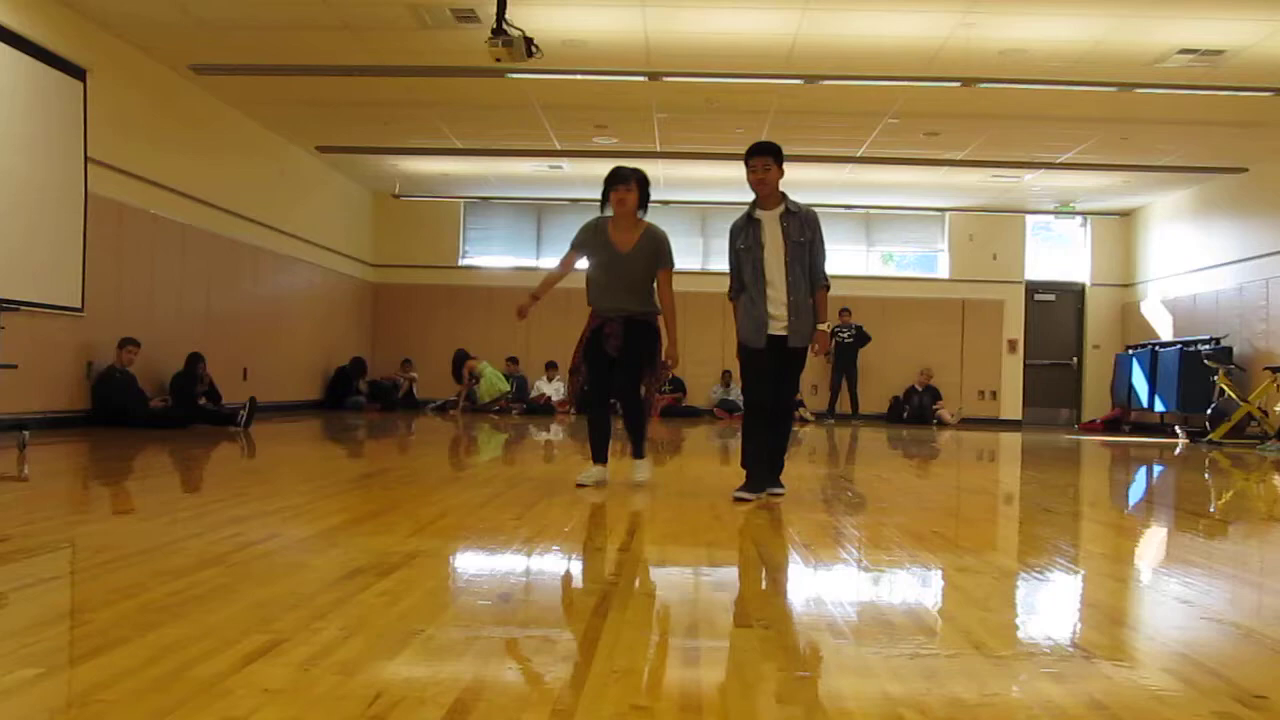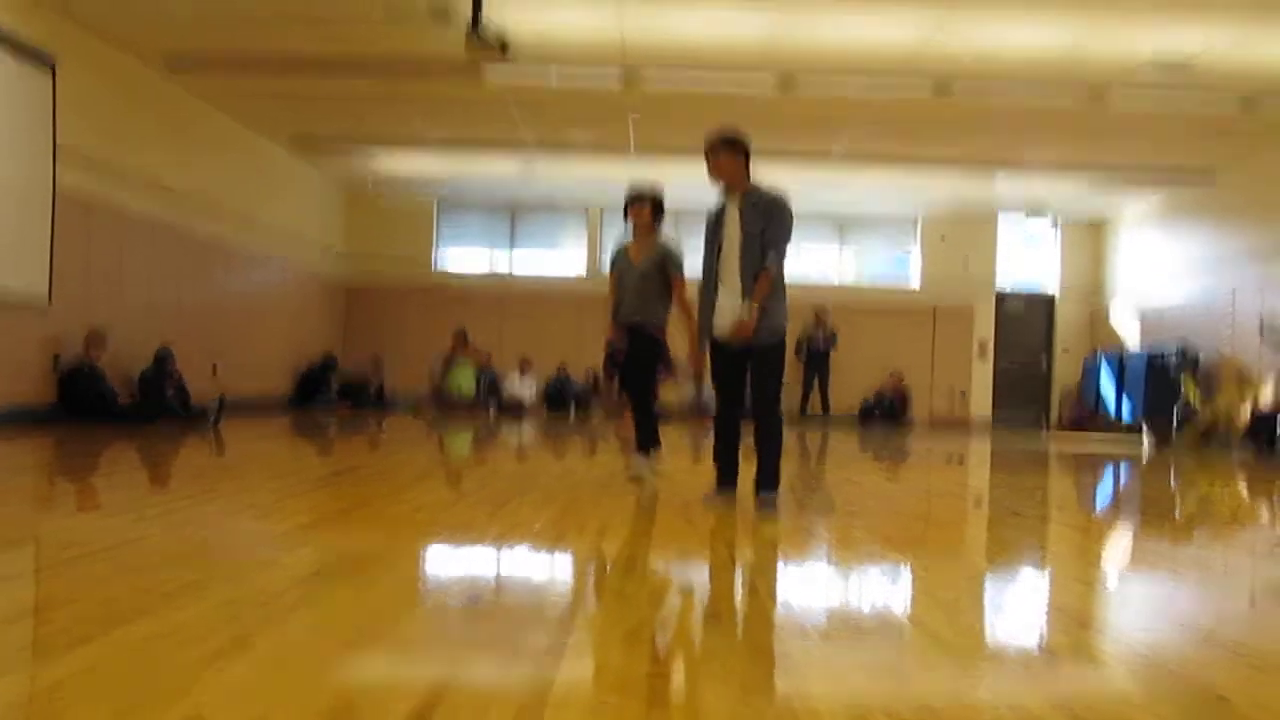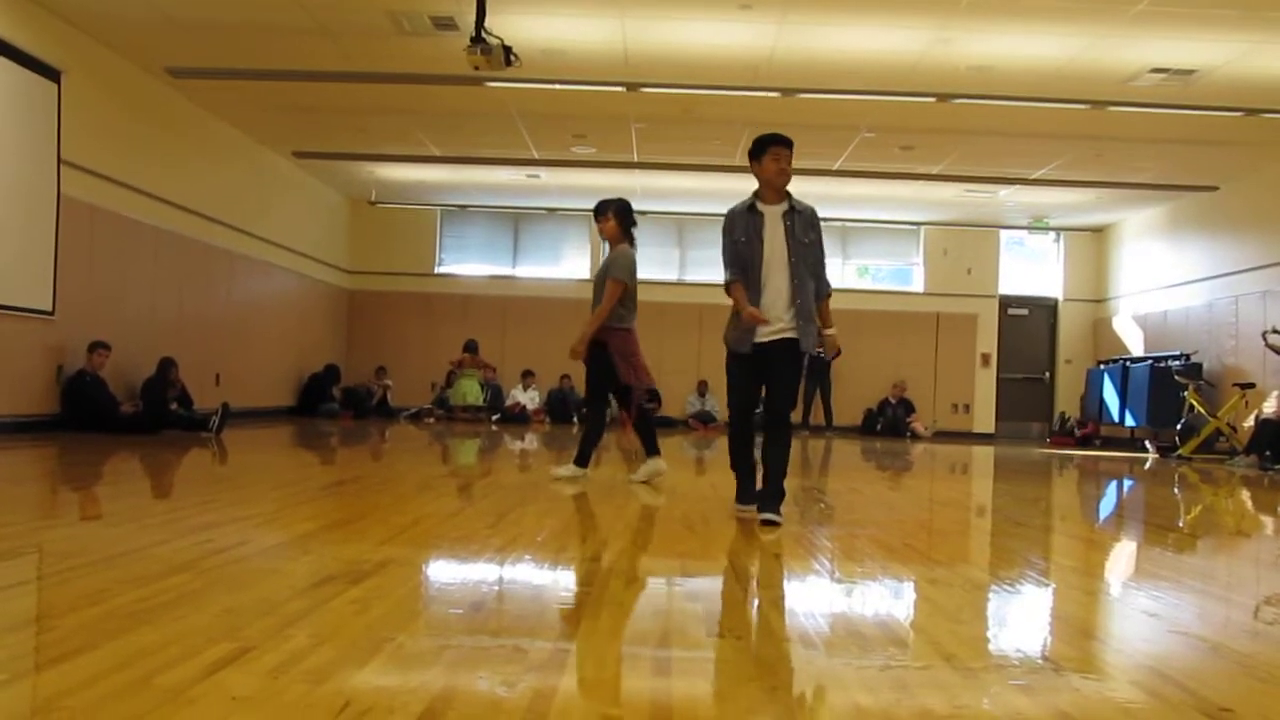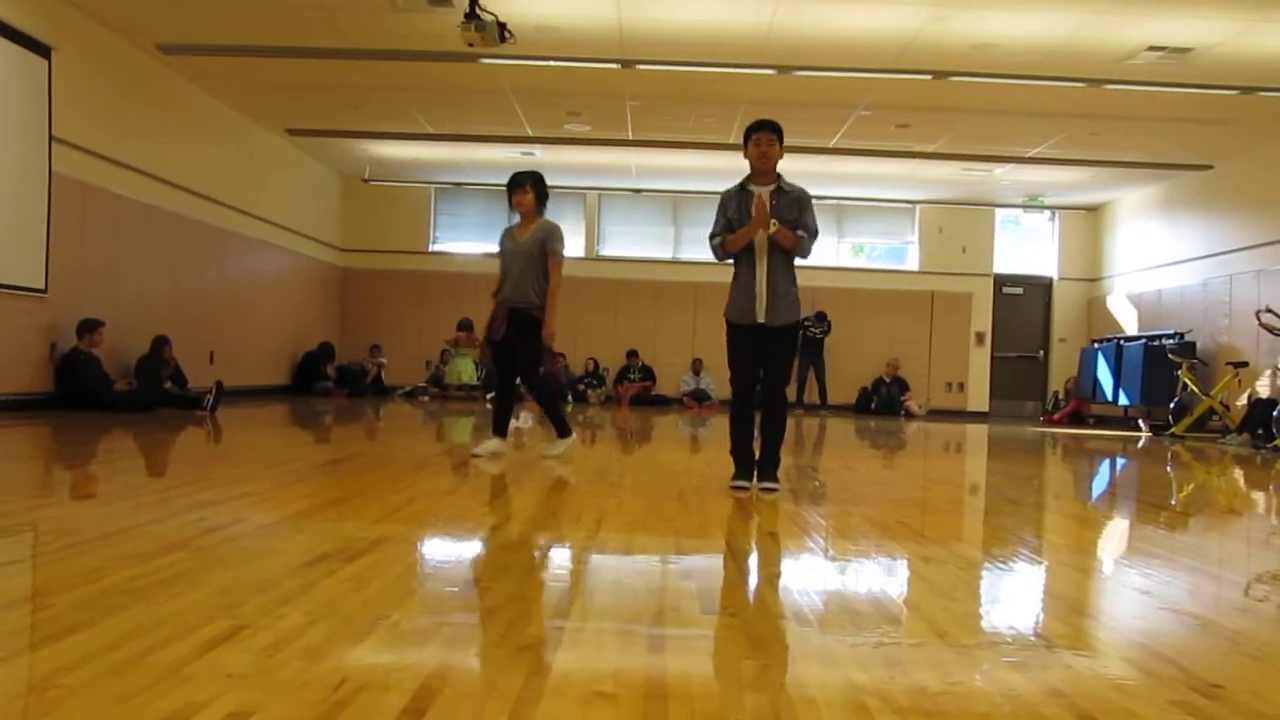
dt=1s
person 1, frame 1
left shoulder: (805, 219)
right shoulder: (740, 228)
left elbow: (818, 277)
right elbow: (736, 286)
left wrist: (822, 325)
right wrist: (738, 330)
left hip: (794, 330)
right hip: (755, 331)
left knee: (784, 404)
right knee: (756, 403)
left ankle: (773, 473)
right ankle: (754, 477)
person 1, frame 2
left shoulder: (771, 206)
right shoulder: (717, 218)
left elbow: (773, 263)
left wrist: (749, 312)
right wrist: (704, 327)
left hip: (764, 325)
right hip: (723, 327)
left knee: (766, 404)
right knee: (727, 405)
left ankle: (767, 485)
right ankle: (726, 478)
person 1, frame 3
left shoulder: (806, 217)
right shoulder: (737, 218)
left elbow: (819, 278)
right elbow: (734, 272)
left wrist: (828, 327)
right wrist: (745, 307)
left hip: (790, 335)
right hip: (747, 334)
left knee: (779, 417)
right knee: (740, 414)
left ankle: (771, 499)
right ankle: (746, 487)
person 1, frame 4
left shoulder: (796, 197)
right shoulder: (732, 197)
left elbow: (805, 244)
right elbow: (719, 247)
left wrist: (770, 225)
right wrist: (752, 227)
left hip: (783, 312)
right hip: (742, 312)
left knee: (775, 391)
right knee: (743, 390)
left ankle: (768, 468)
right ankle: (742, 466)
person 2, frame 1
left shoulder: (656, 238)
right shoulder: (594, 230)
left elbow: (666, 293)
right elbow: (563, 267)
left wrist: (672, 342)
right wrist: (534, 297)
left hip: (640, 326)
right hip: (602, 324)
left knee: (627, 392)
right knee: (596, 394)
left ankle: (639, 458)
right ankle: (599, 465)
person 2, frame 2
left shoulder: (665, 252)
right shoulder: (621, 250)
left elbow: (682, 297)
right elbow: (614, 291)
left wrist: (694, 340)
right wrist: (610, 321)
left hip: (648, 332)
right hip: (624, 331)
left knee: (642, 393)
right knee: (632, 392)
left ankle: (644, 453)
right ankle: (650, 447)
person 2, frame 3
left shoulder: (621, 255)
right shoulder: (615, 255)
left elbow: (608, 303)
left wrist: (582, 338)
right wrist: (586, 339)
left hip: (611, 338)
right hip: (609, 338)
left knee: (596, 403)
right knee: (632, 402)
left ankle: (581, 464)
right ankle: (653, 458)
person 2, frame 4
left shoulder: (550, 231)
right shoulder: (507, 234)
left elbow: (555, 279)
left wrist: (550, 321)
right wrist: (494, 314)
left hip: (531, 316)
right hip: (502, 315)
left knee: (531, 379)
right knee: (503, 379)
left ankle: (565, 434)
right ankle: (498, 438)
